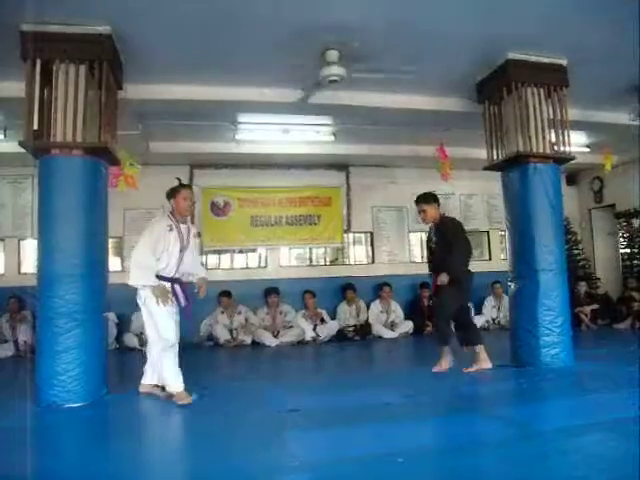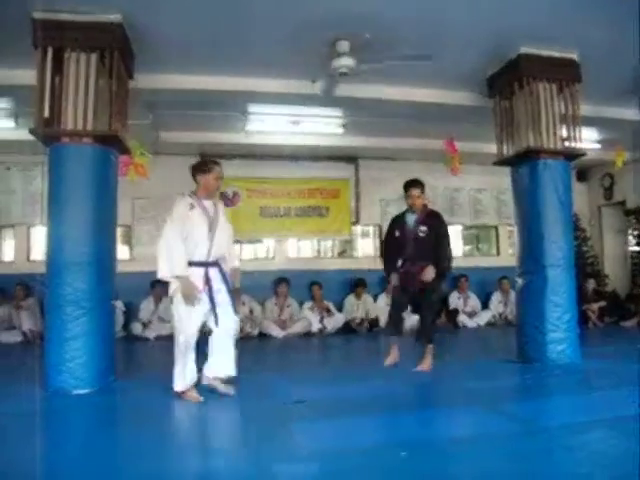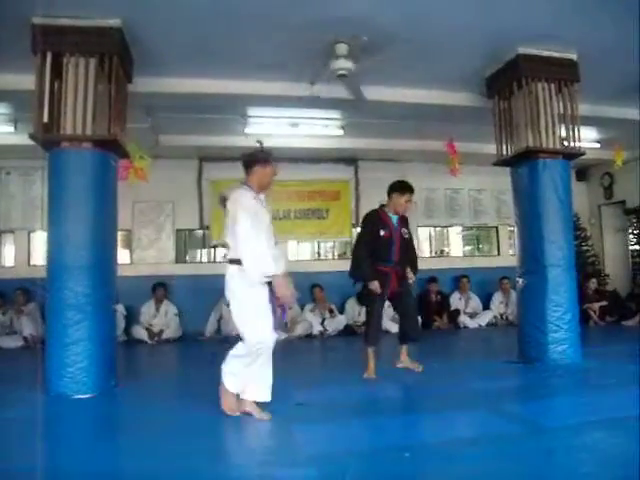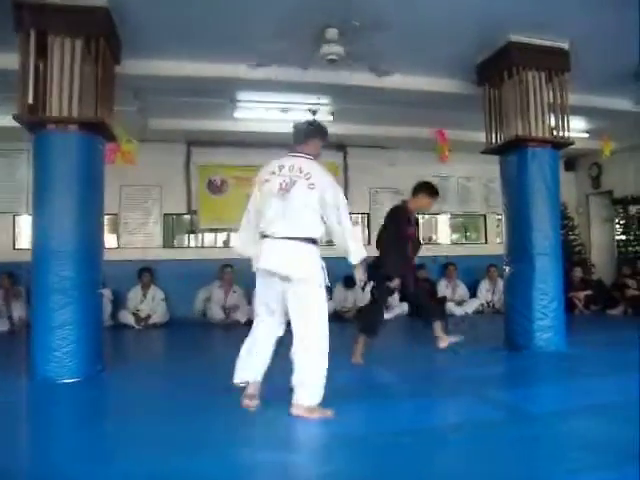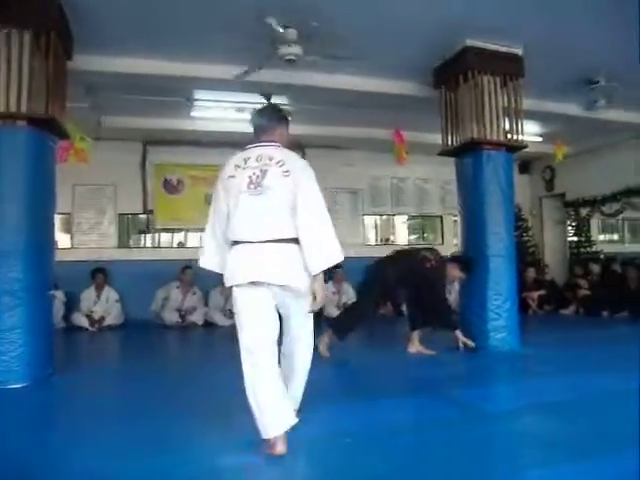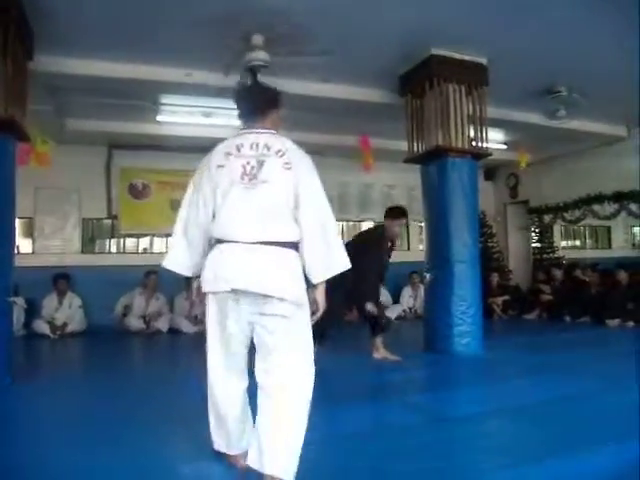
dt=0.5s
person 1, frame 1
left shoulder: (191, 230)
right shoulder: (159, 225)
left elbow: (192, 259)
right elbow: (141, 255)
left wrist: (200, 277)
right wrist: (154, 285)
left hip: (173, 288)
right hip: (154, 288)
left knee: (161, 337)
right knee: (166, 337)
left ankle: (149, 383)
right ankle: (176, 388)
person 1, frame 2
left shoulder: (219, 208)
right shoulder: (183, 206)
left elbow: (226, 241)
right elbow: (170, 244)
left wrist: (232, 266)
right wrist: (182, 279)
left hip: (214, 274)
right hip: (190, 276)
left knee: (228, 323)
right knee: (187, 332)
left ankle: (214, 374)
right ankle: (184, 384)
person 1, frame 3
left shoulder: (257, 200)
right shoulder: (243, 199)
right elbow: (253, 243)
left wrist: (278, 275)
right wrist: (277, 278)
left hip: (258, 277)
right hip: (247, 276)
left knee: (262, 337)
right knee: (260, 337)
left ankle: (247, 398)
right ankle: (230, 381)
person 1, frame 4
left shoulder: (268, 171)
right shoulder: (320, 175)
left elbow: (252, 216)
right elbow: (339, 219)
left wrist: (254, 252)
right wrist: (357, 261)
left hip: (268, 252)
right hip: (302, 255)
left knee: (266, 321)
right knee: (311, 330)
left ankle: (251, 382)
right ankle: (304, 401)
person 1, frame 5
left shoulder: (231, 167)
right shoulder: (294, 164)
left elbow: (218, 223)
right elbow: (312, 219)
left wrist: (222, 270)
right wrist: (318, 273)
left hip: (244, 261)
right hip: (287, 260)
left knee: (257, 350)
right knee: (298, 340)
left ankle: (274, 434)
right ankle: (288, 408)
person 1, frame 6
left shoulder: (218, 156)
right shoulder: (293, 155)
left elbow: (194, 219)
right elbow: (315, 219)
left wrist: (196, 271)
right wrist: (319, 281)
left hip: (226, 265)
right hip: (278, 267)
left knee: (226, 368)
right knee: (288, 373)
person 2, frame 1
left shoulder: (450, 225)
right shoulder: (433, 231)
left elbow: (461, 252)
left wrist: (448, 273)
right wrist: (438, 277)
left hip: (455, 280)
right hip: (445, 281)
left knee: (441, 315)
right knee: (462, 318)
left ankle: (446, 356)
right ankle: (482, 359)
person 2, frame 2
left shoulder: (434, 218)
right shoulder: (397, 221)
left elbow: (444, 246)
right elbow: (388, 248)
left wrist: (435, 267)
right wrist: (392, 271)
left hip: (429, 274)
right hip: (406, 274)
left knee: (428, 314)
right knee: (395, 309)
left ankle: (428, 357)
right ankle: (394, 350)
person 2, frame 3
left shoulder: (403, 220)
right shoulder: (372, 219)
left elbow: (409, 248)
right elbow: (361, 251)
left wrist: (411, 269)
right wrist: (369, 278)
left hip: (399, 276)
right hip: (378, 276)
left knee: (409, 313)
right knee: (374, 318)
left ankle: (404, 357)
right ankle: (370, 365)
person 2, frame 4
left shoulder: (412, 218)
right shoulder: (396, 214)
right elbow: (387, 246)
left wrist: (406, 269)
right wrist: (393, 274)
left hip: (406, 268)
right hip: (389, 270)
left knee: (423, 299)
left ankle: (441, 337)
right ankle: (358, 350)
person 2, frame 5
left shoulder: (437, 261)
right shoulder: (436, 273)
right elbow: (440, 303)
right wrist: (456, 331)
left hip: (394, 276)
right hip: (382, 277)
left knee: (419, 303)
right knee: (362, 308)
left ankle: (414, 344)
right ankle: (325, 340)
person 2, frame 6
left shoulder: (387, 240)
right shoulder: (374, 239)
left elbow: (378, 271)
right elbow: (366, 270)
right wrist: (366, 300)
left hip: (356, 278)
right hip: (344, 279)
left knee: (376, 314)
right knee: (332, 314)
left ankle: (379, 349)
